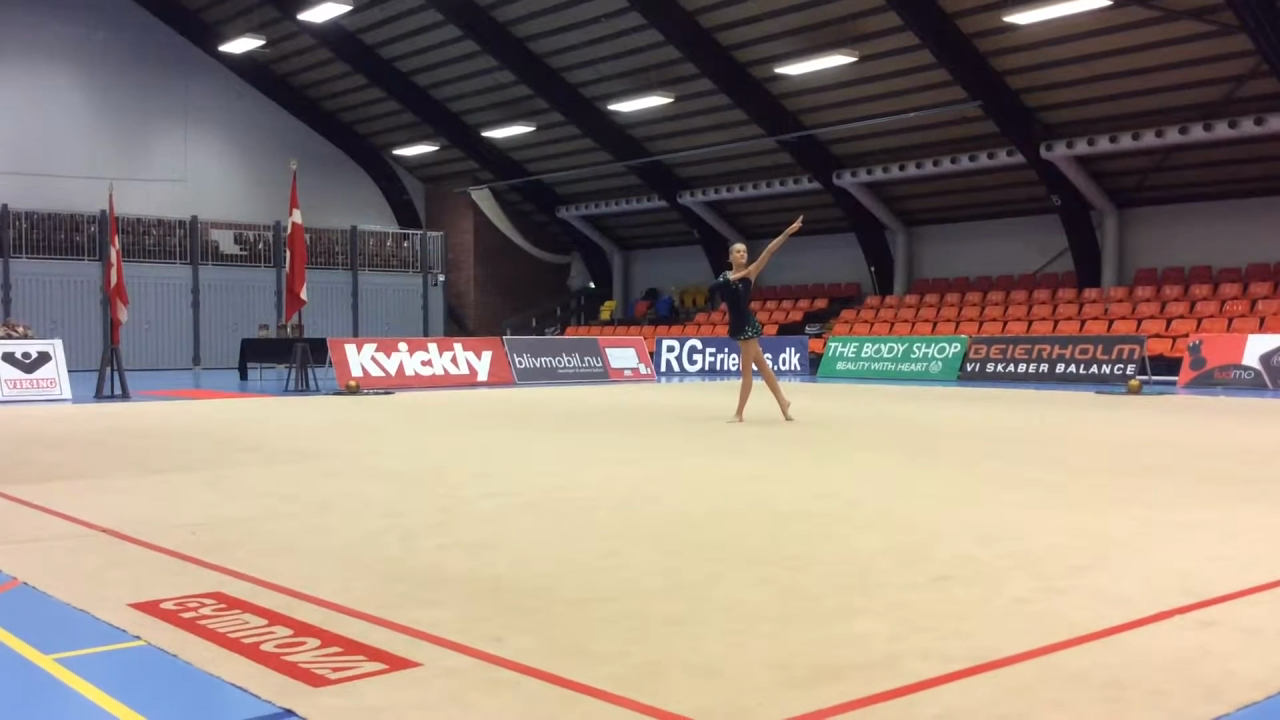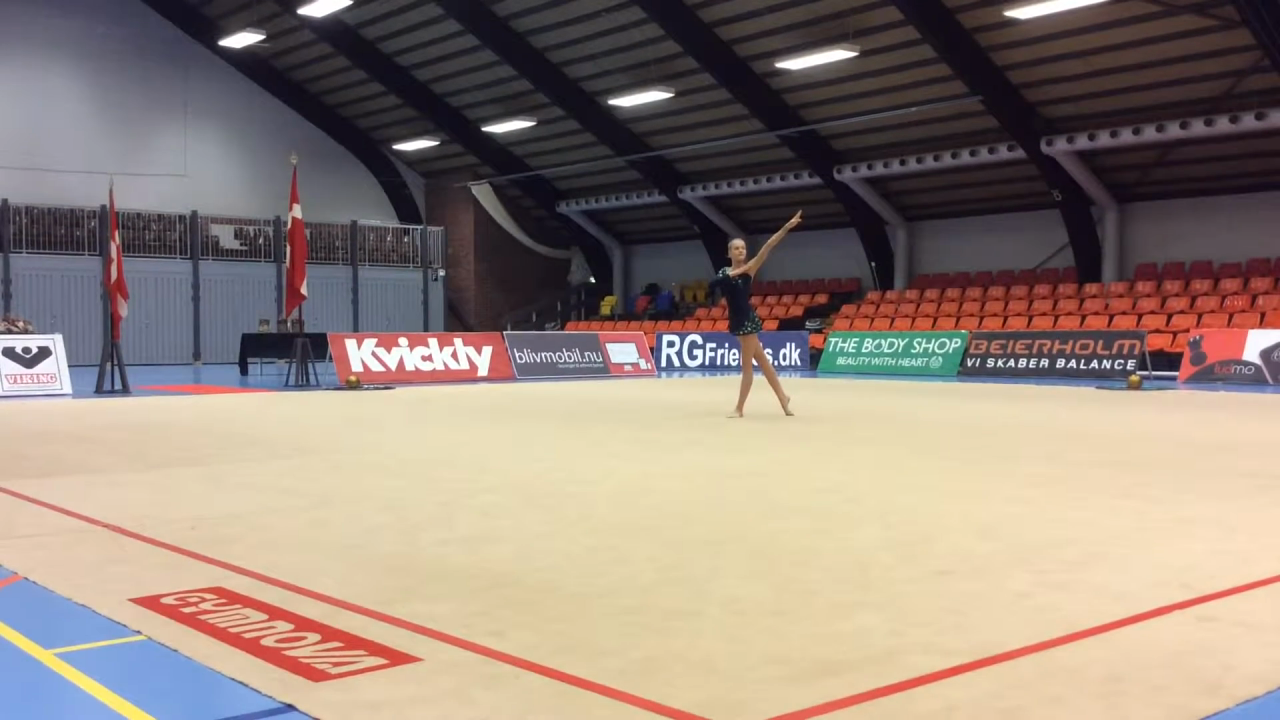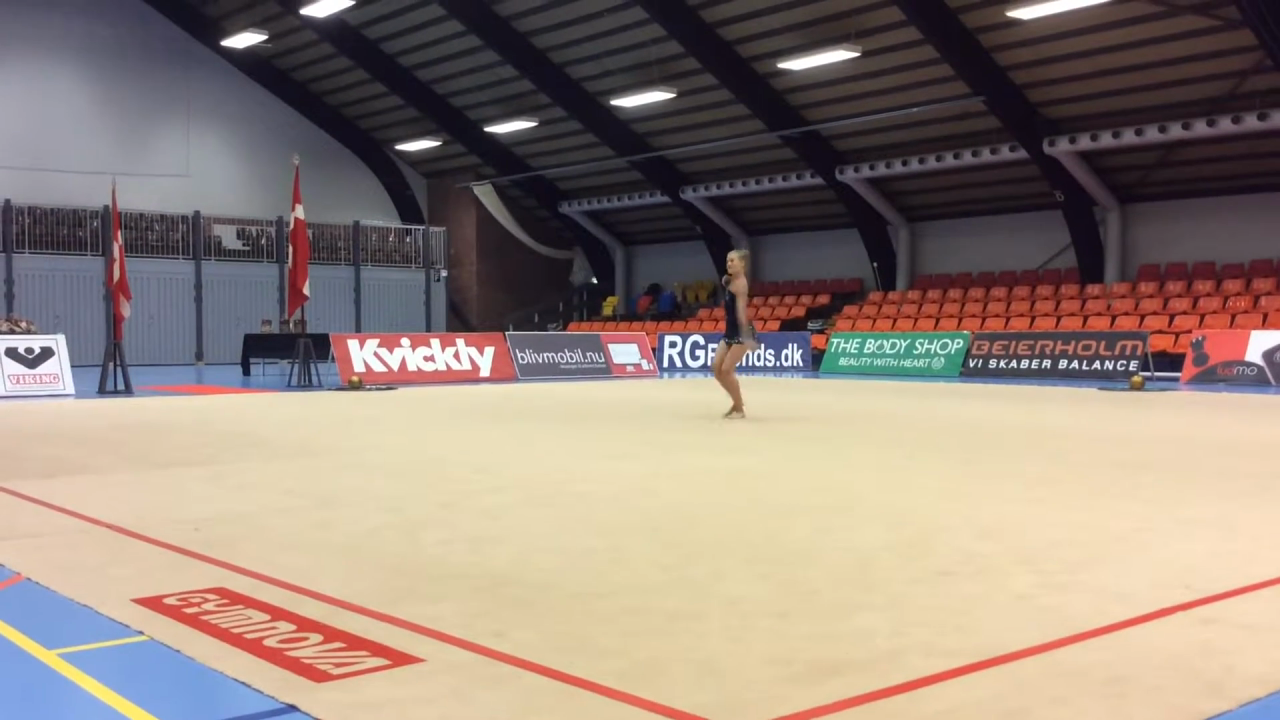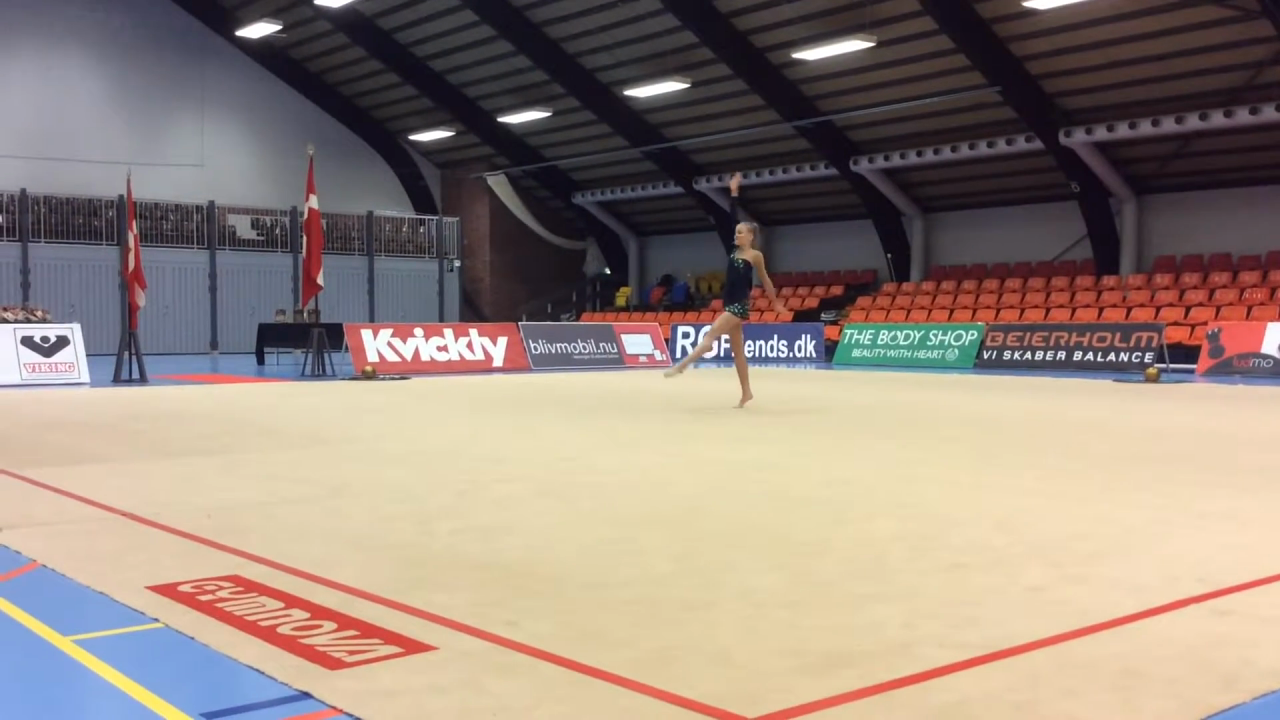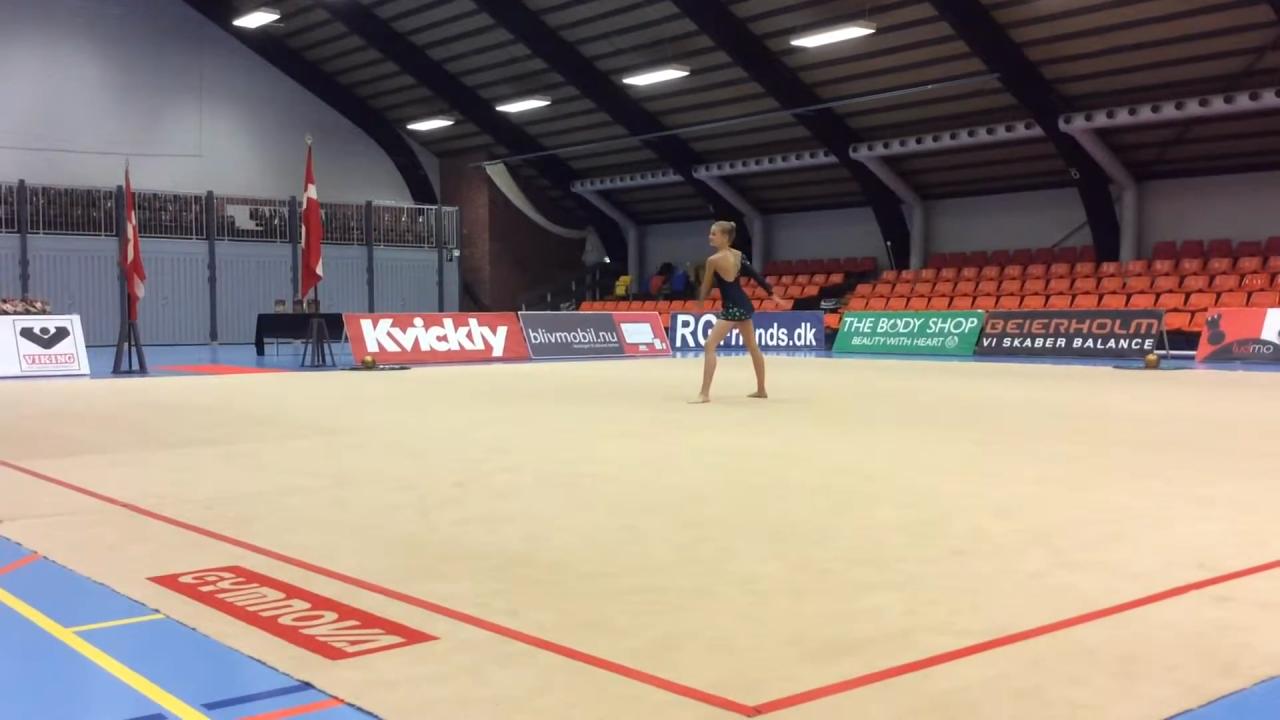
dt=1s
person 1, frame 1
left shoulder: (750, 272)
right shoulder: (726, 276)
left elbow: (769, 251)
right elbow: (712, 288)
left wrist: (788, 232)
right wrist: (732, 278)
left hip: (748, 324)
right hip: (736, 325)
left knee: (747, 369)
right knee: (761, 365)
left ankle: (739, 413)
right ankle: (782, 401)
person 1, frame 2
left shoulder: (750, 268)
right shoulder: (725, 272)
left elbow: (768, 245)
right elbow: (713, 284)
left wrist: (786, 228)
right wrist: (732, 274)
left hip: (747, 319)
right hip: (736, 321)
left knee: (747, 365)
right knee: (761, 360)
left ankle: (739, 408)
right ankle: (782, 397)
person 1, frame 3
left shoulder: (740, 282)
right shoulder: (730, 280)
left elbow: (741, 310)
left wrist: (747, 336)
right wrist: (726, 280)
left hip: (741, 333)
right hip: (731, 332)
left knee: (726, 369)
right knee: (716, 367)
left ankle: (739, 409)
right ankle: (737, 403)
person 1, frame 4
left shoulder: (756, 255)
right shoulder: (735, 250)
left elbow: (765, 280)
right elbow: (731, 217)
left wrist: (776, 303)
right wrist: (734, 193)
left hip: (738, 305)
right hip: (731, 304)
left knee: (710, 335)
right knee: (737, 351)
left ankle: (681, 366)
right ankle: (746, 393)
person 1, frame 5
left shoulder: (713, 260)
right shoulder: (738, 255)
left elbow: (706, 286)
right elbow: (755, 275)
left wrist: (699, 304)
right wrist: (773, 294)
left hip: (732, 307)
right hip: (743, 304)
left knee: (709, 346)
right knee: (752, 347)
left ankle: (704, 393)
right ankle: (761, 389)
